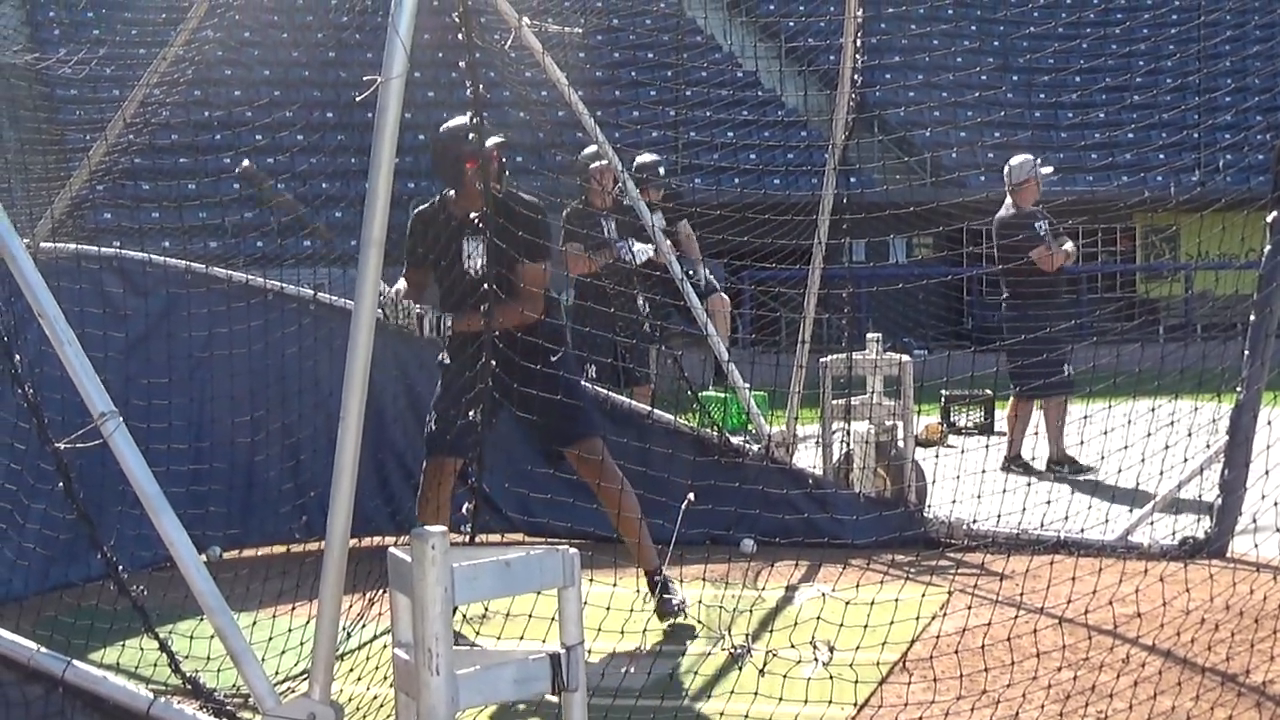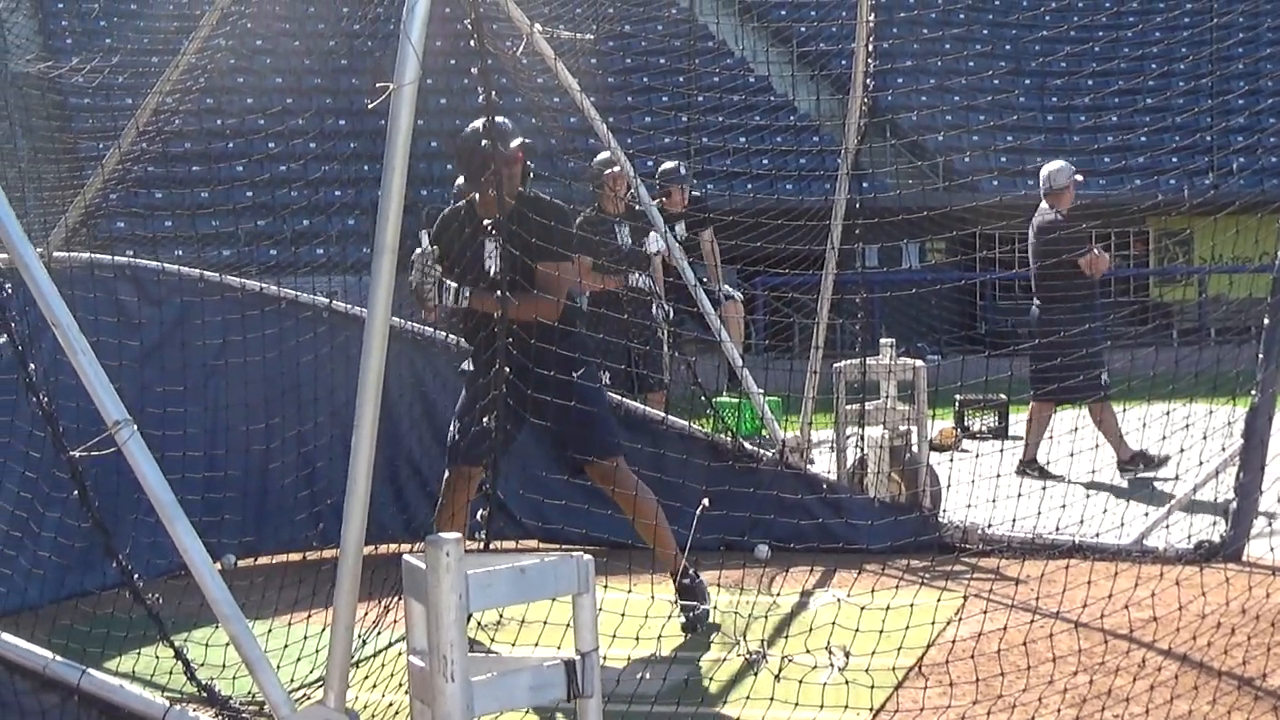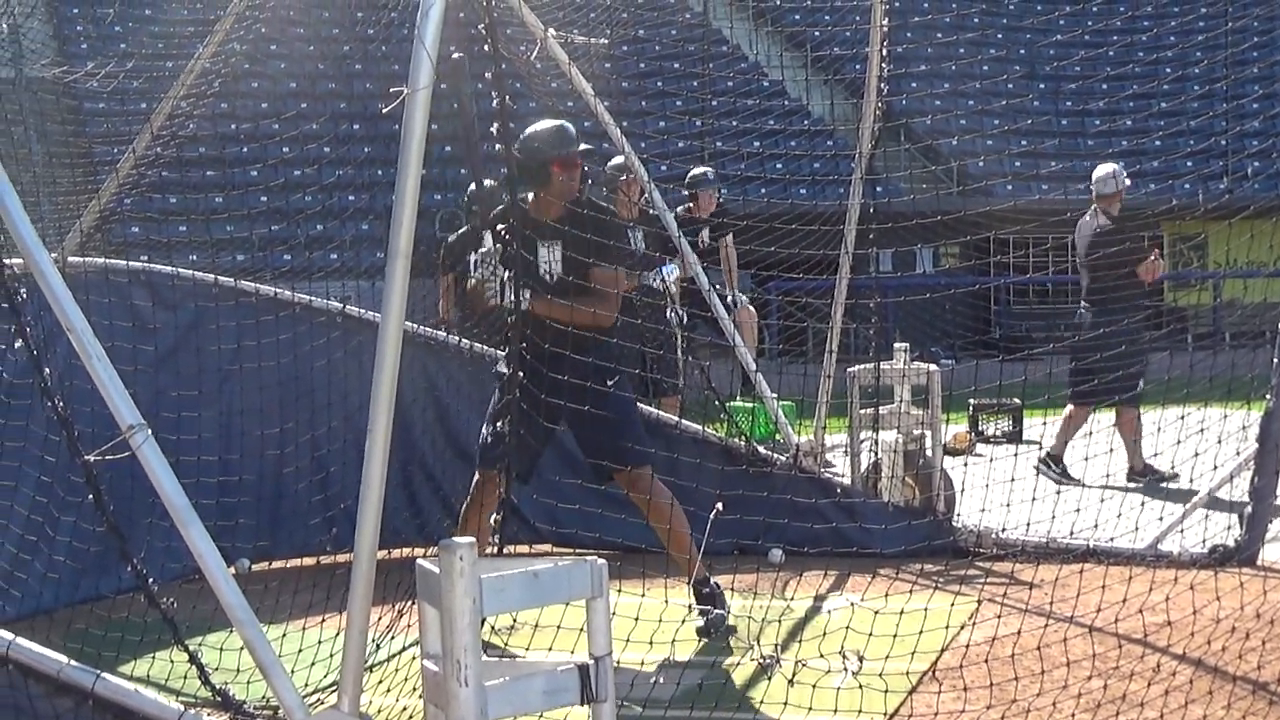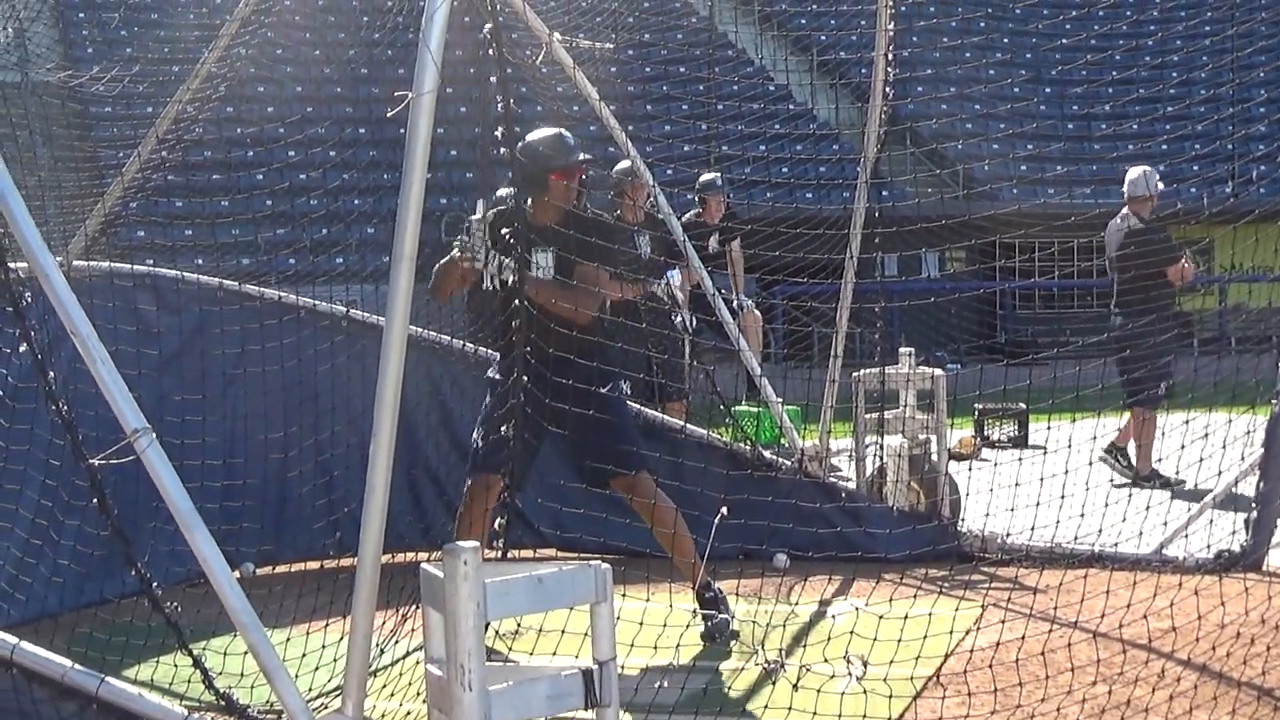
dt=0.3s
person 1, frame 1
left shoulder: (524, 213)
right shoulder: (427, 222)
left elbow: (530, 303)
right elbow: (415, 286)
left wrist: (446, 321)
right wrist: (398, 298)
left hip: (535, 350)
right hip: (469, 356)
left knee: (592, 457)
right knee: (438, 467)
left ankle: (655, 571)
person 1, frame 2
left shoulder: (548, 216)
right shoulder: (453, 225)
left elbow: (549, 305)
right elbow: (440, 303)
left wrist: (467, 298)
left hip: (557, 360)
right hip: (493, 366)
left knee: (612, 471)
right knee: (460, 476)
left ankle: (685, 576)
person 1, frame 3
left shoulder: (600, 223)
right shoulder: (504, 223)
left elbow: (604, 310)
left wrist: (524, 298)
right wrist: (484, 282)
left hip: (591, 369)
right hip: (527, 369)
left knee: (639, 479)
right knee: (487, 481)
left ankle: (705, 587)
person 1, frame 4
left shoulder: (594, 229)
right shoulder: (501, 227)
left elbow: (586, 308)
left wrist: (511, 272)
left hip: (583, 375)
right hip: (519, 374)
left knee: (637, 484)
right knee: (482, 485)
left ankle: (707, 591)
person 2, frame 1
left shoulder: (1038, 216)
right shoulder: (1012, 220)
left elbow: (1070, 252)
right elbow: (1048, 260)
left wrist: (1056, 252)
right wrist: (1059, 253)
left hip: (1043, 312)
right hip: (1030, 313)
left knee: (1028, 388)
right knee: (1056, 386)
left ankle: (1013, 456)
right ankle: (1058, 458)
person 2, frame 2
left shoulder: (1045, 220)
right shoulder: (1057, 224)
left elbow: (1094, 259)
right elbow: (1096, 267)
left wrist: (1094, 258)
right wrist: (1097, 259)
left hip: (1054, 317)
right hip: (1067, 319)
left knee: (1047, 393)
right knee: (1095, 390)
left ankle: (1029, 460)
right ankle: (1126, 457)
person 2, frame 3
left shoulder: (1084, 225)
right shoulder: (1120, 231)
right elbow: (1150, 273)
left wrist: (1150, 262)
right wrist: (1154, 263)
left hip: (1092, 319)
right hip: (1121, 322)
left knee: (1087, 395)
right knee: (1127, 397)
left ankle: (1055, 454)
right ankle: (1137, 467)
person 2, frame 4
left shoulder: (1116, 227)
right shoulder: (1150, 233)
right elbow: (1180, 275)
left wrist: (1180, 266)
right wrist: (1185, 267)
left hip: (1129, 320)
right hip: (1147, 323)
left knee: (1147, 396)
right knee: (1146, 398)
left ankle: (1118, 447)
right ankle: (1144, 471)
person 3, frame 1
left shoulder: (627, 210)
right shoulder: (574, 215)
left elbow: (639, 254)
right elbow: (575, 265)
right wrist: (614, 251)
left hip: (630, 308)
right hip: (592, 311)
left knee: (642, 385)
person 3, frame 2
left shoulder: (641, 217)
right shoulder: (588, 223)
left elbow: (655, 261)
left wrist: (659, 299)
right wrist: (627, 279)
left hip: (643, 312)
right hip: (606, 316)
left knee: (656, 389)
person 3, frame 3
left shoulder: (655, 221)
left elbow: (672, 264)
left wrist: (674, 304)
left hip: (658, 316)
right hip: (623, 320)
left knee: (671, 394)
person 3, frame 4
left shoulder: (661, 226)
left elbow: (680, 268)
left wrist: (681, 309)
left hip: (665, 322)
right hip: (628, 325)
left knee: (676, 399)
person 4, frame 1
left shoulder: (669, 199)
left elbow: (685, 234)
left wrist: (700, 267)
right hip: (648, 278)
left knee: (720, 300)
left ankle: (722, 371)
person 4, frame 2
left shoulder: (696, 204)
left elbow: (709, 245)
left wrist: (718, 284)
right hip: (664, 284)
left knee: (733, 306)
left ankle: (736, 376)
person 4, frame 3
left shoulder: (720, 216)
right shoulder: (679, 221)
left elbow: (728, 252)
left wrist: (733, 291)
left hip: (709, 286)
right hip: (684, 289)
left knee: (746, 313)
left ankle: (750, 379)
person 4, frame 4
left shoulder: (729, 221)
right shoulder: (688, 226)
left elbow: (735, 258)
left wrist: (739, 295)
left hip: (718, 290)
left knee: (752, 317)
